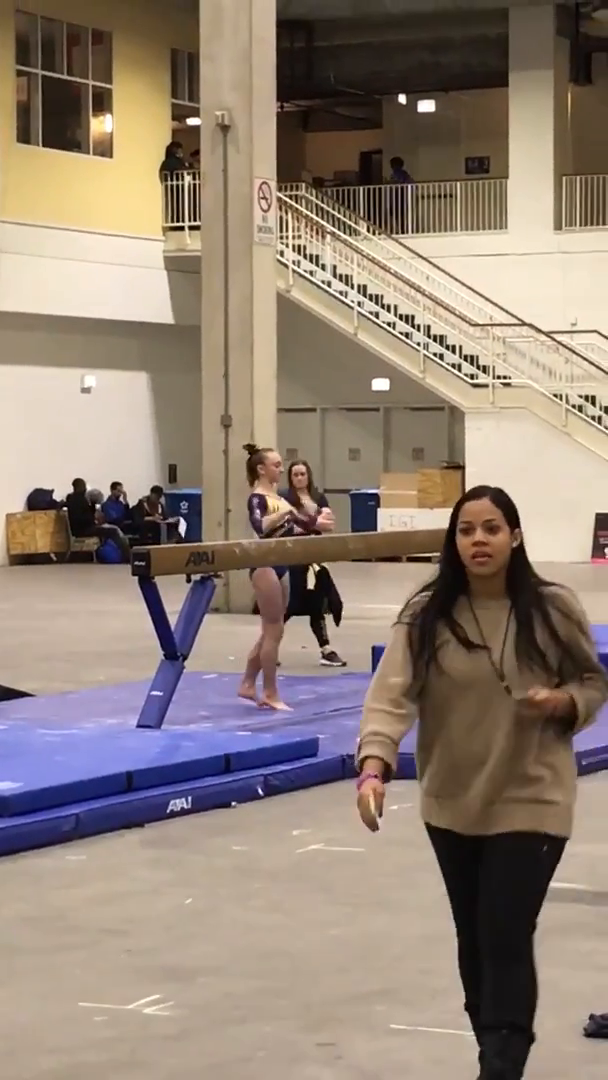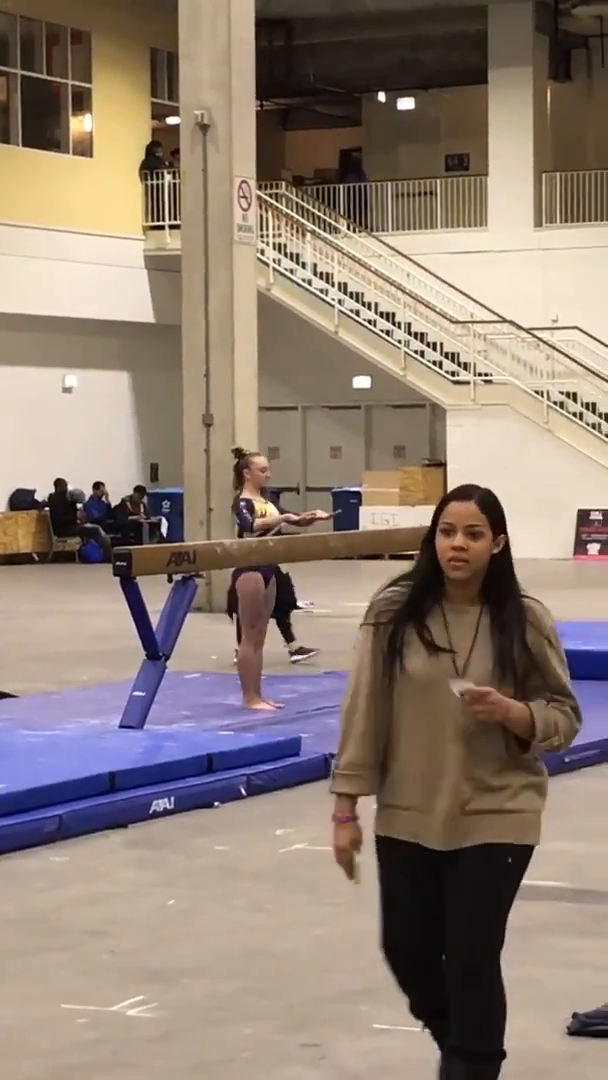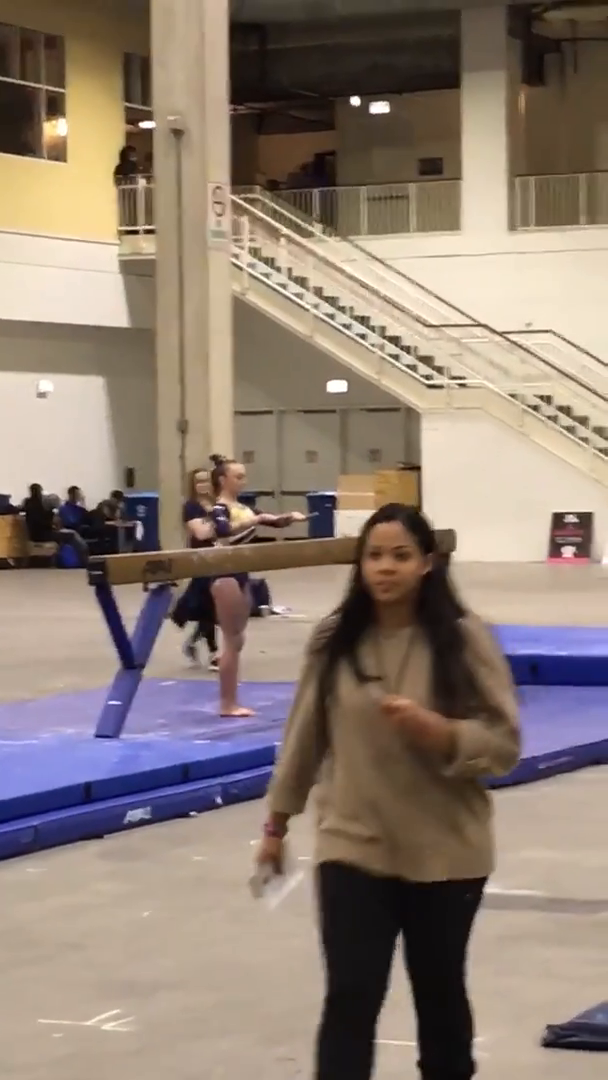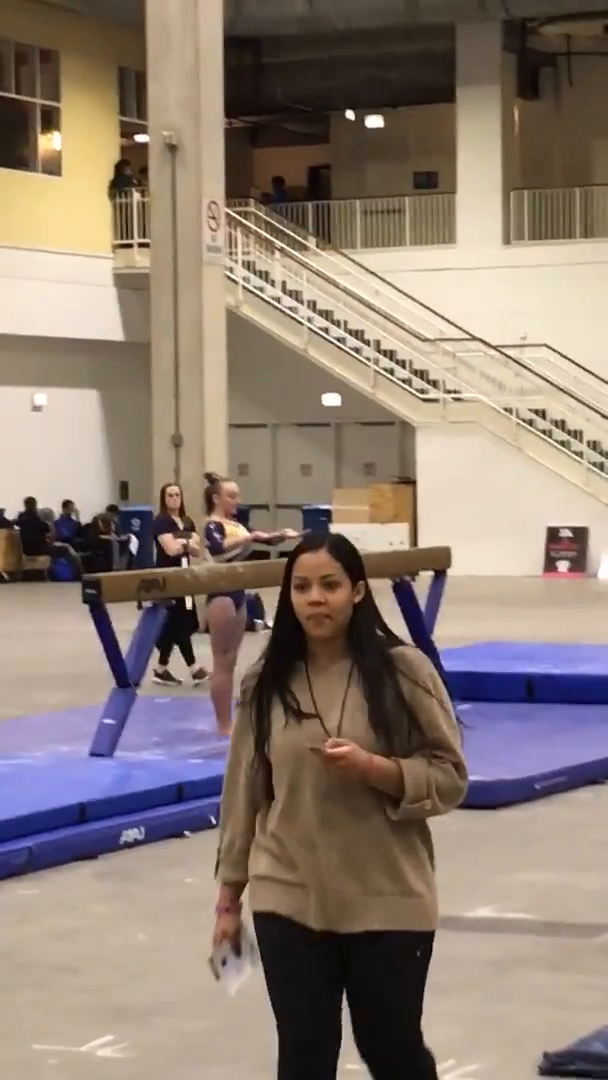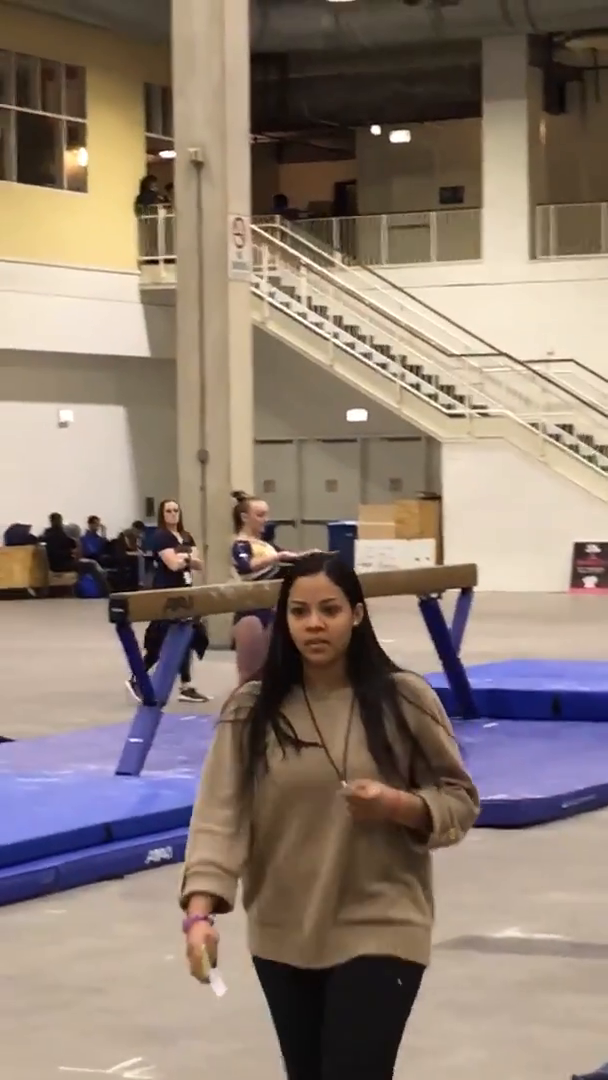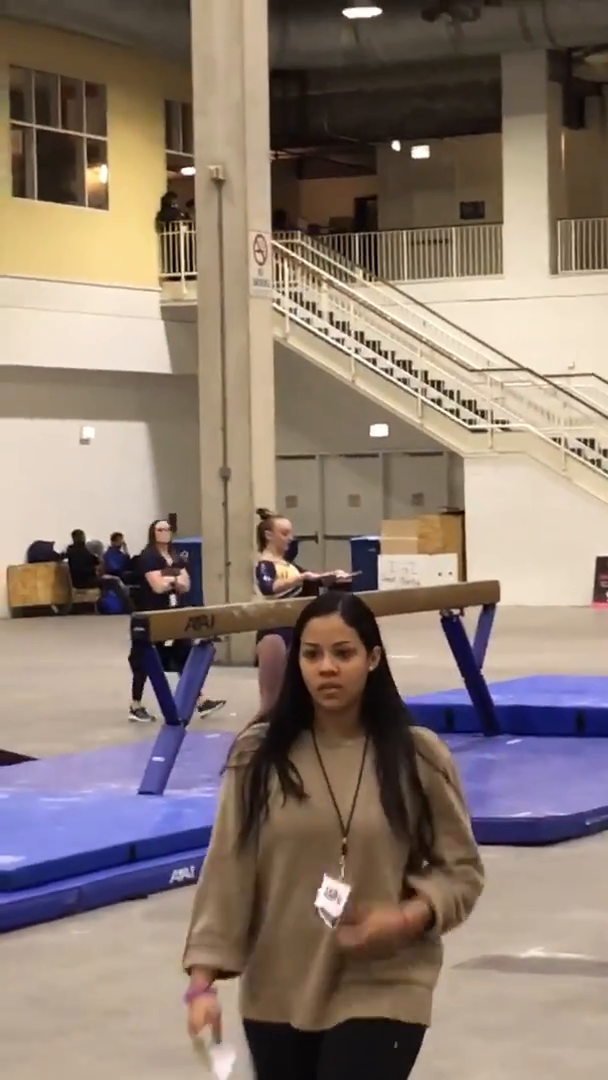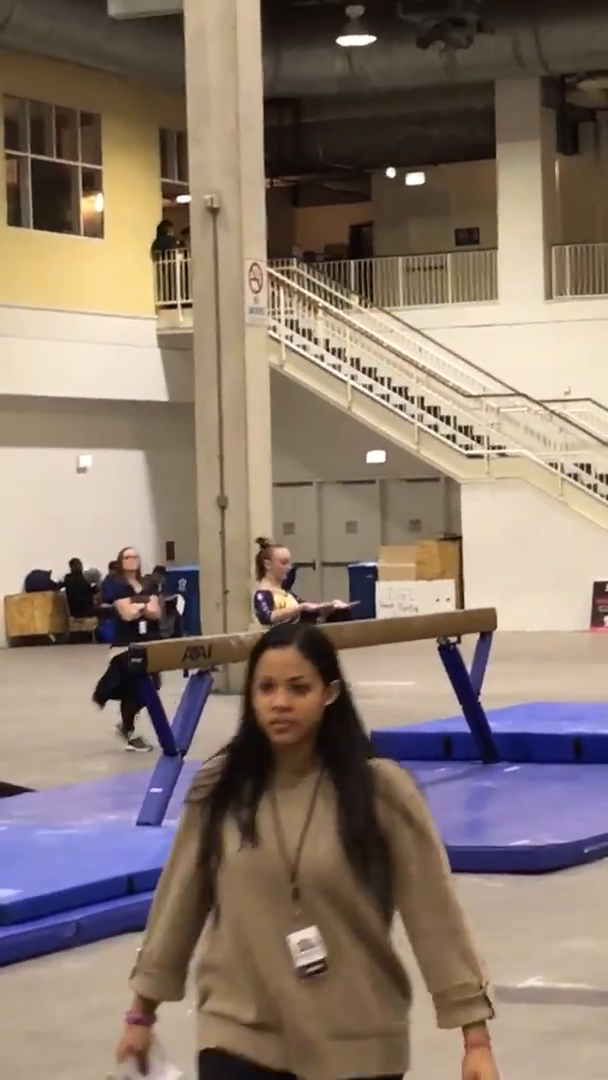
dt=0.3s
person 1, frame 1
left shoulder: (555, 607)
right shoulder: (426, 613)
right elbow: (390, 694)
left wrist: (560, 702)
right wrist: (373, 767)
left hip: (532, 799)
right hip: (452, 802)
left knee: (508, 941)
right knee: (475, 937)
person 1, frame 2
left shoulder: (526, 619)
right shoulder: (393, 611)
left elbow: (565, 719)
right elbow: (365, 713)
left wrist: (512, 713)
right wrist: (345, 806)
left hip: (495, 817)
right hip: (407, 814)
left knee: (472, 959)
right knee: (405, 947)
person 1, frame 3
left shoulder: (465, 639)
right shoulder: (333, 640)
left elbow: (503, 743)
right elbow: (304, 735)
left wrist: (430, 727)
right wrist: (276, 823)
left hip: (446, 848)
right hip: (353, 842)
left knee: (438, 988)
right knee: (350, 998)
person 1, frame 4
left shoulder: (404, 672)
right shoulder: (265, 683)
left elbow: (450, 778)
right elbow: (245, 792)
left wrist: (372, 769)
right wrist: (230, 895)
left hip: (390, 900)
right hip: (287, 899)
person 1, frame 5
left shoulder: (405, 700)
right shoulder: (253, 708)
left elbow: (461, 801)
right elbow: (219, 815)
left wrist: (400, 805)
right wrist: (201, 910)
left hip: (380, 929)
right hip: (284, 934)
person 1, frame 6
left shoulder: (418, 755)
right shoulder: (258, 753)
left elbow: (460, 868)
right elbow: (226, 875)
left wrist: (408, 917)
right wrist: (203, 978)
left hip: (381, 997)
right hip: (277, 992)
person 1, frame 7
left shoulder: (382, 790)
right shoulder: (218, 787)
left elbow: (436, 914)
right elbow: (178, 902)
left wrist: (475, 1034)
right wrist: (143, 1009)
left hip: (357, 1042)
right hip: (238, 1035)
